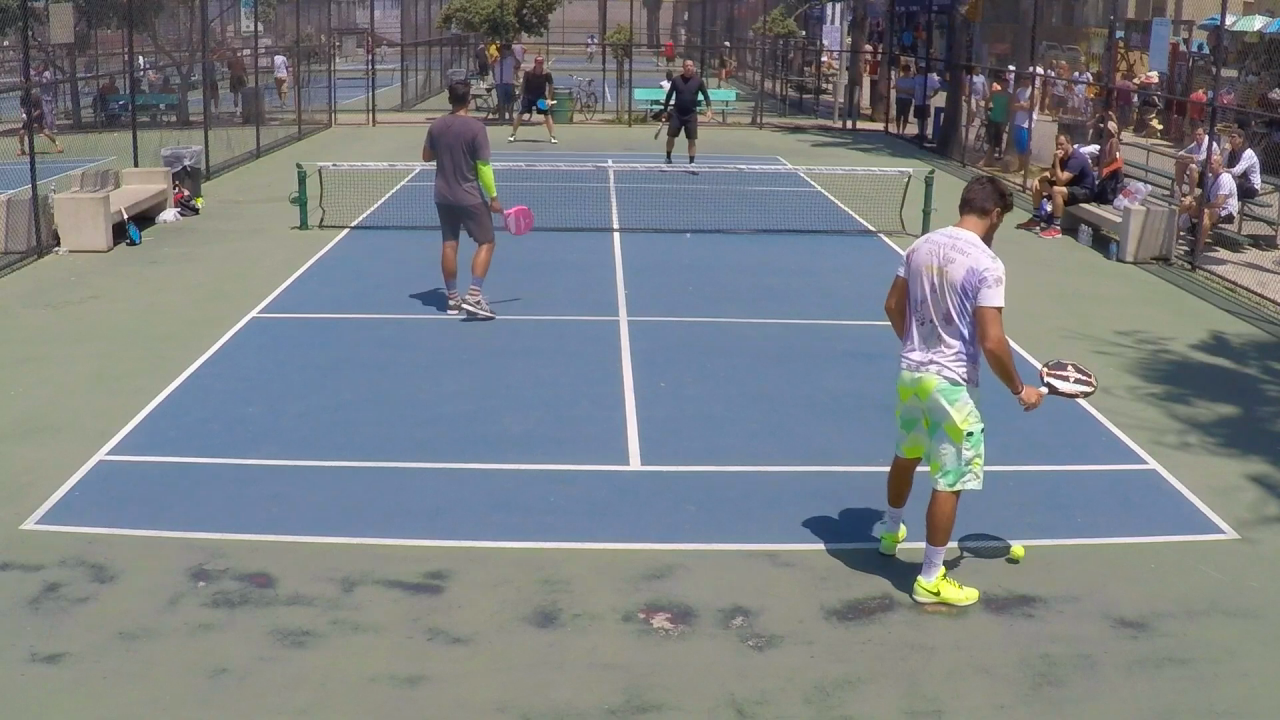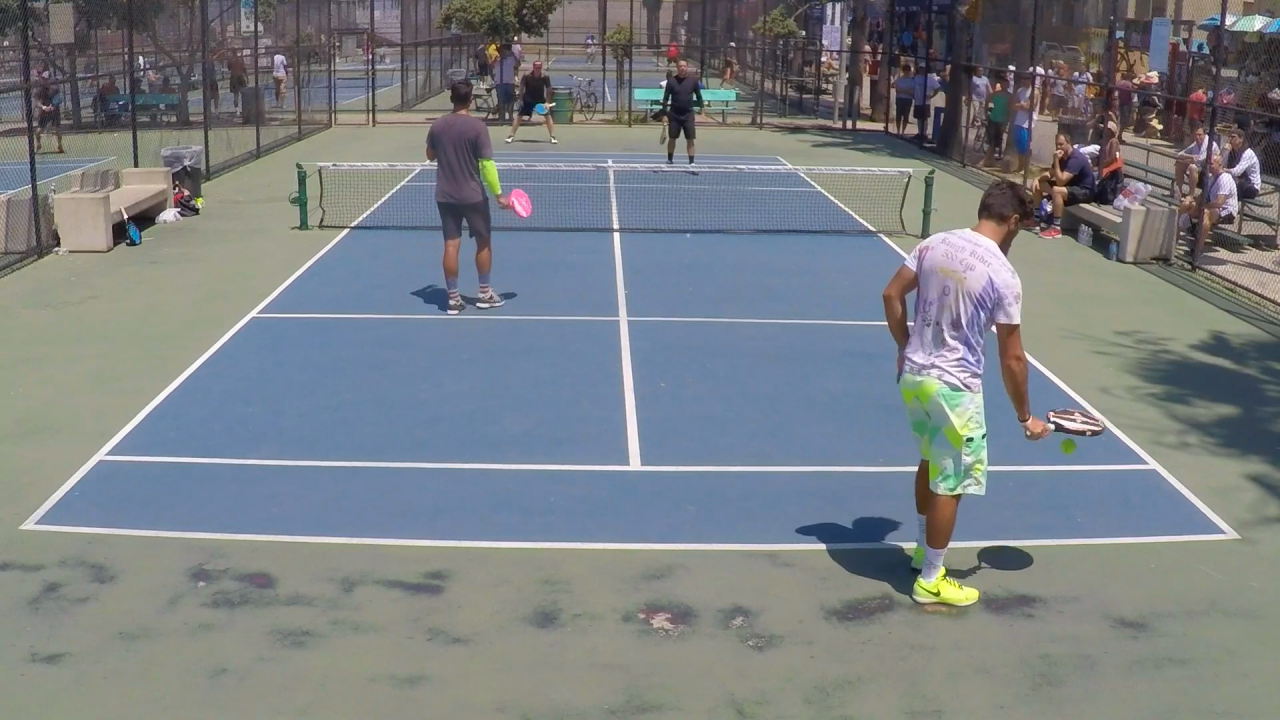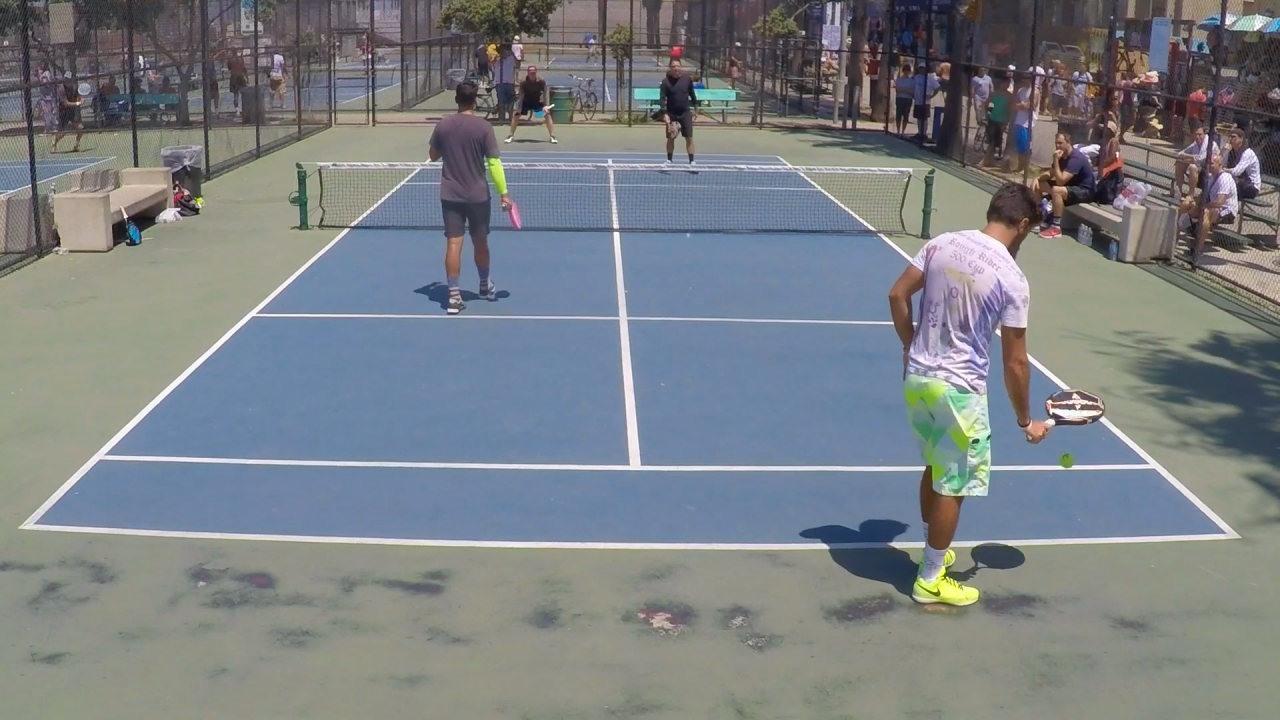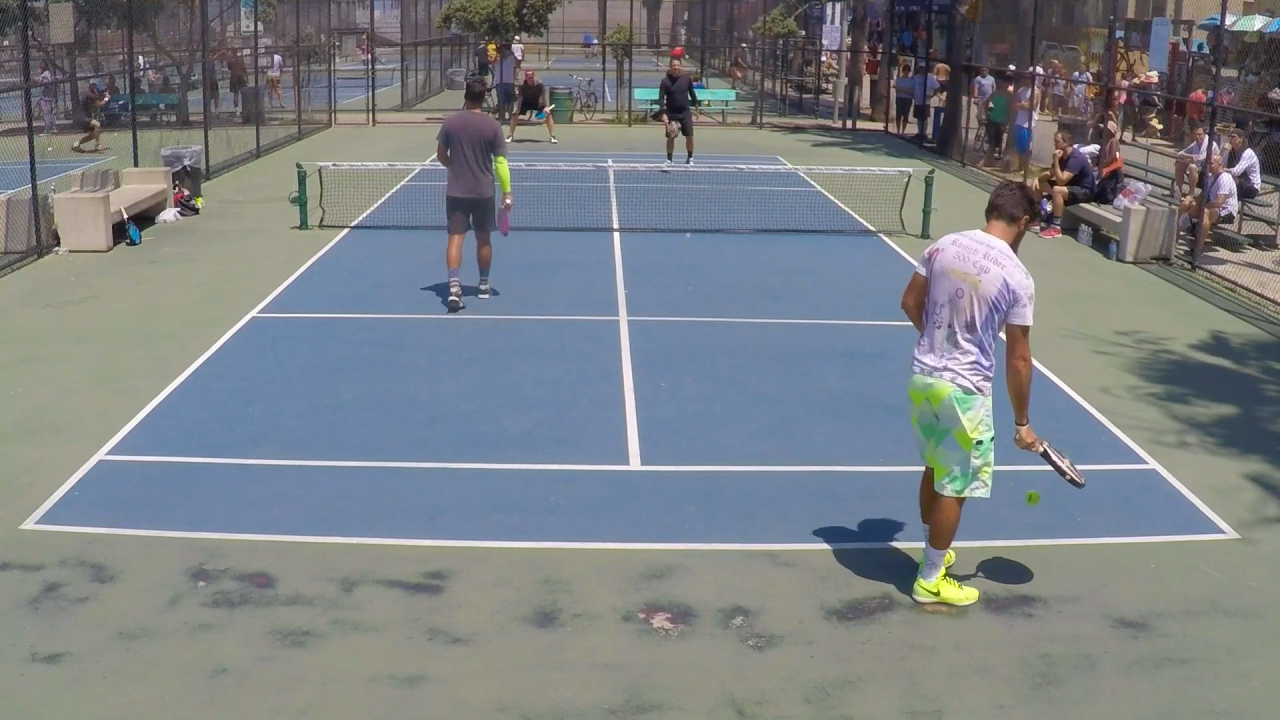
dt=0.2s
person 1, frame 1
left shoulder: (920, 245)
right shoulder: (986, 264)
left elbow: (894, 306)
right elbow: (991, 343)
right wrist: (1019, 389)
left hip: (909, 372)
right hip: (950, 382)
left knee: (906, 455)
right knee: (949, 482)
left ankle: (889, 531)
right ankle: (931, 580)
person 1, frame 2
left shoulder: (934, 244)
right shoulder: (1003, 275)
left elbow: (891, 295)
right elbow: (1011, 358)
right wrist: (1026, 416)
left hip: (914, 375)
right hip: (955, 387)
left knee: (931, 464)
right knee: (950, 485)
left ankle: (924, 550)
right ankle: (930, 580)
person 1, frame 3
left shoulder: (941, 244)
right shoulder: (1011, 279)
left elbow: (897, 294)
right elbow: (1014, 362)
right wrist: (1026, 421)
left hip: (917, 377)
right hip: (960, 389)
left knee: (934, 470)
right knee: (953, 486)
left ankle: (934, 554)
right ankle: (930, 580)
person 1, frame 4
left shoulder: (943, 246)
right shoulder: (1017, 277)
left elbow: (910, 302)
right elbow: (1018, 360)
right wrist: (1022, 422)
left hip: (922, 378)
right hip: (964, 390)
left knee: (935, 470)
right knee: (954, 487)
left ankle: (934, 553)
right ankle: (930, 580)
person 2, frame 1
left shoulder: (436, 125)
right shoulder: (476, 127)
left elbow: (427, 156)
right elbow: (483, 167)
right wrist: (493, 197)
left hip: (443, 196)
right hip: (470, 196)
left knee: (449, 245)
right knee: (486, 242)
left ankle: (452, 298)
right ankle: (474, 296)
person 2, frame 2
left shoulder: (437, 125)
right shoulder: (477, 126)
left elbow: (430, 155)
right elbow: (486, 164)
right wrist: (499, 194)
left hip: (445, 195)
right hip: (473, 195)
left knee: (451, 245)
right knee: (483, 242)
left ankle: (453, 298)
right ankle: (484, 293)
person 2, frame 3
left shoulder: (443, 125)
right shoulder: (483, 127)
left elbow: (433, 156)
right elbow: (493, 163)
right wrist: (503, 194)
left hip: (450, 194)
right hip: (478, 195)
left knee: (454, 243)
right knee: (480, 242)
left ankle: (453, 297)
right ankle: (485, 286)
person 2, frame 4
left shoulder: (450, 122)
right shoulder: (492, 125)
left elbow: (441, 156)
right elbow: (500, 161)
right wrist: (507, 191)
left hip: (456, 190)
right hip: (483, 191)
left knee: (455, 238)
right knee: (483, 238)
left ankle: (454, 287)
right ankle: (484, 285)
